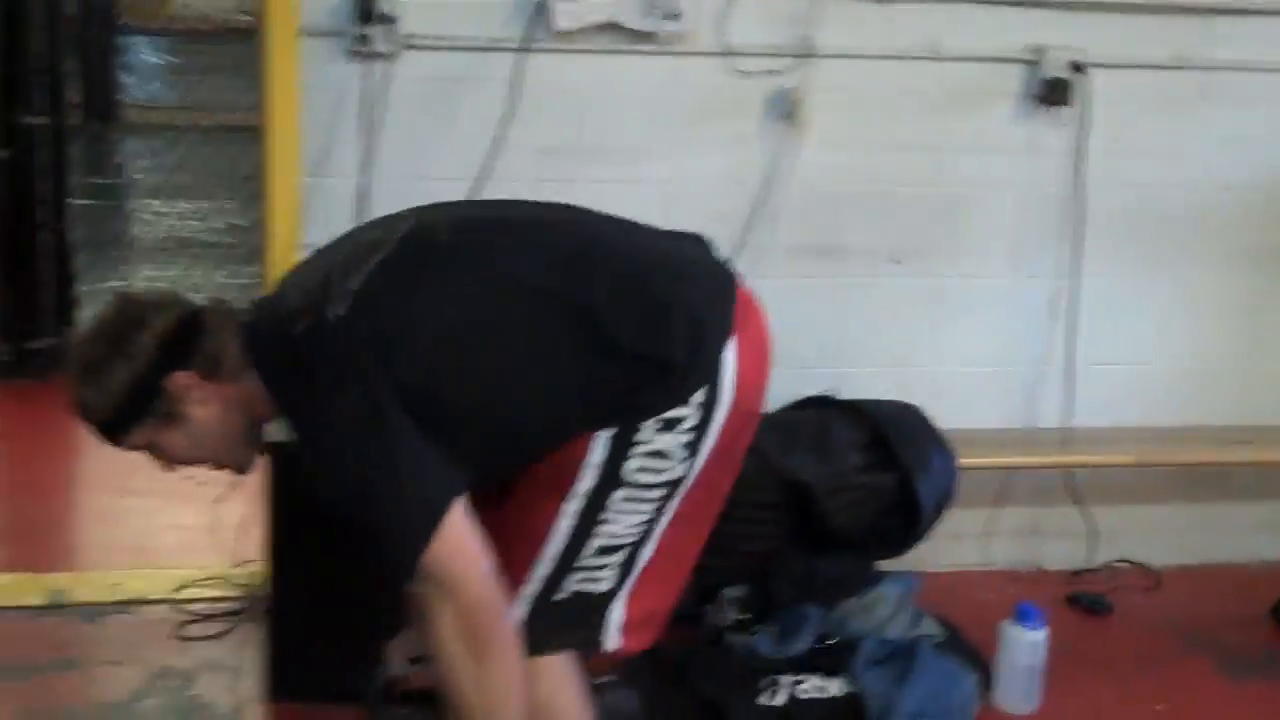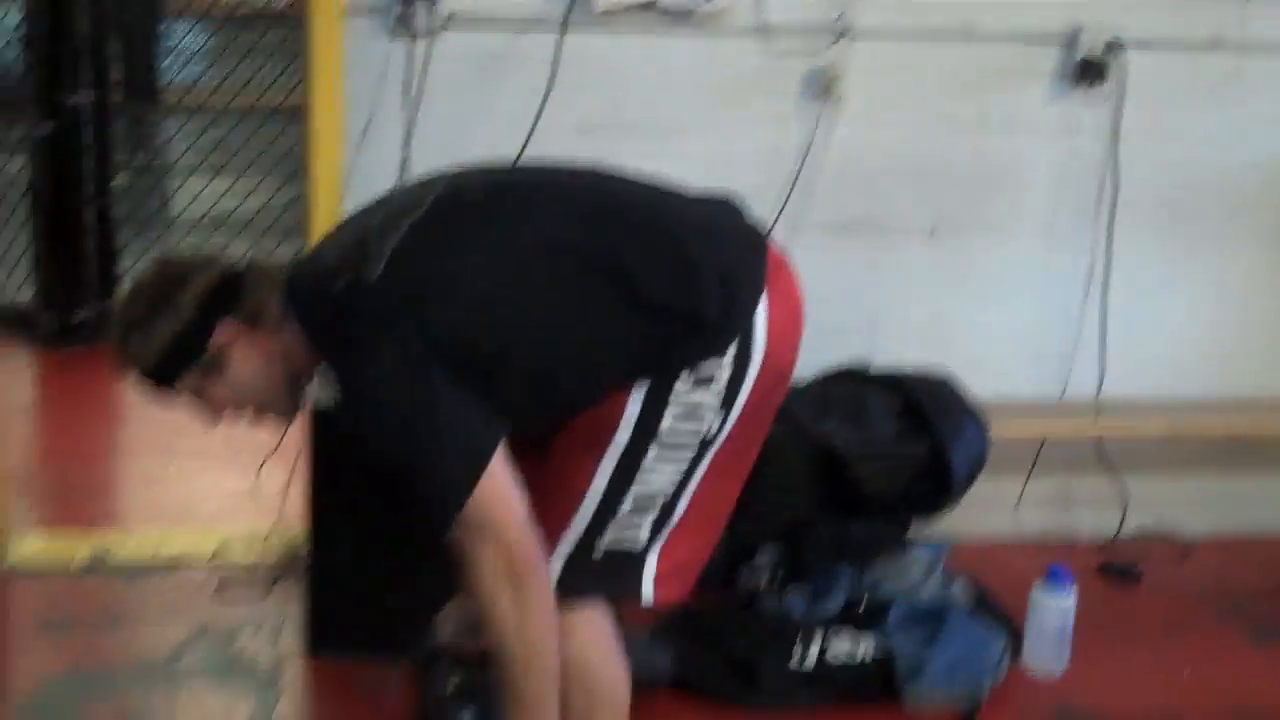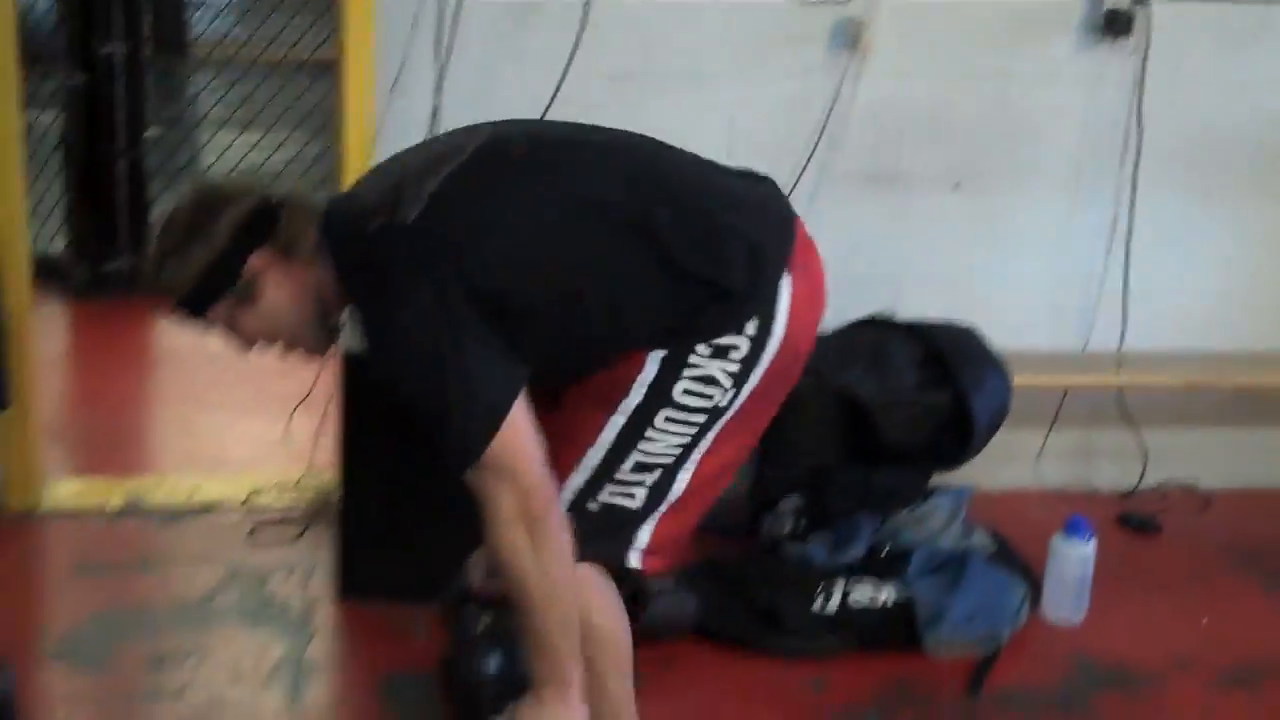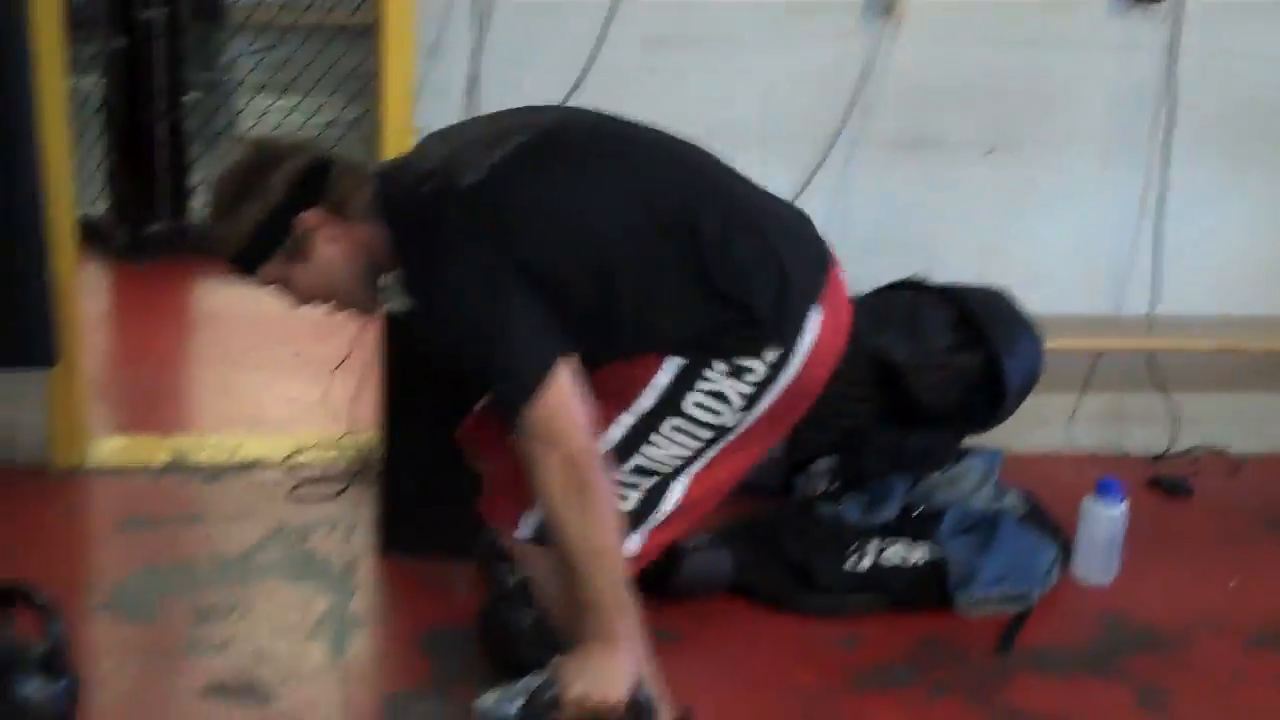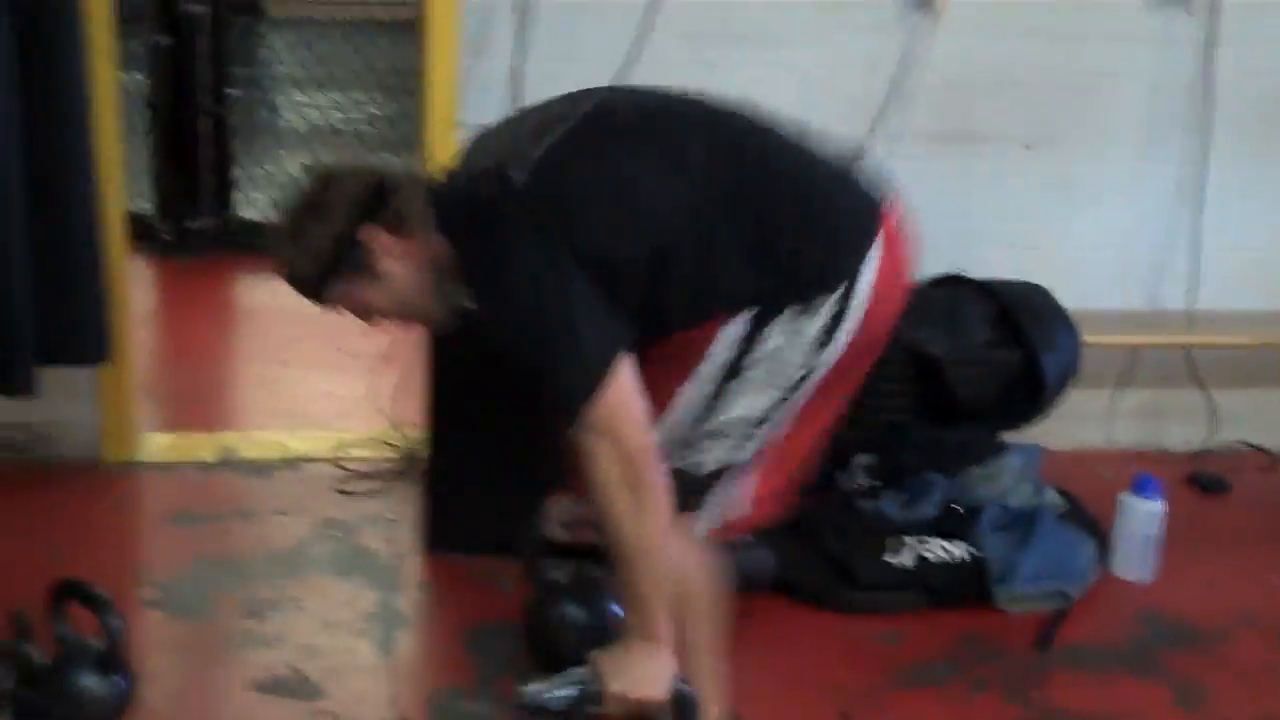
dt=0.1s
person 1, frame 1
left shoulder: (334, 394)
right shoulder: (297, 330)
left elbow: (466, 603)
left hip: (686, 363)
right hip: (665, 321)
left knee: (529, 632)
person 1, frame 2
left shoulder: (375, 347)
right shoulder: (341, 282)
left elbow: (509, 553)
left hip: (718, 321)
right hip: (690, 288)
left knee: (566, 585)
person 1, frame 3
left shoulder: (404, 290)
right shoulder: (370, 227)
left elbow: (519, 493)
left hip: (741, 297)
right hip: (721, 257)
left knee: (570, 539)
person 1, frame 4
left shoulder: (451, 255)
right shoulder: (424, 194)
left elbow: (567, 455)
left wrist: (606, 648)
left hip: (767, 315)
right hip: (724, 279)
left knee: (544, 514)
right knee: (496, 441)
person 1, frame 5
left shoulder: (509, 253)
right shoulder: (486, 198)
left elbow: (625, 450)
left wrist: (650, 647)
left hip: (826, 266)
right hip: (809, 238)
left knee: (662, 487)
